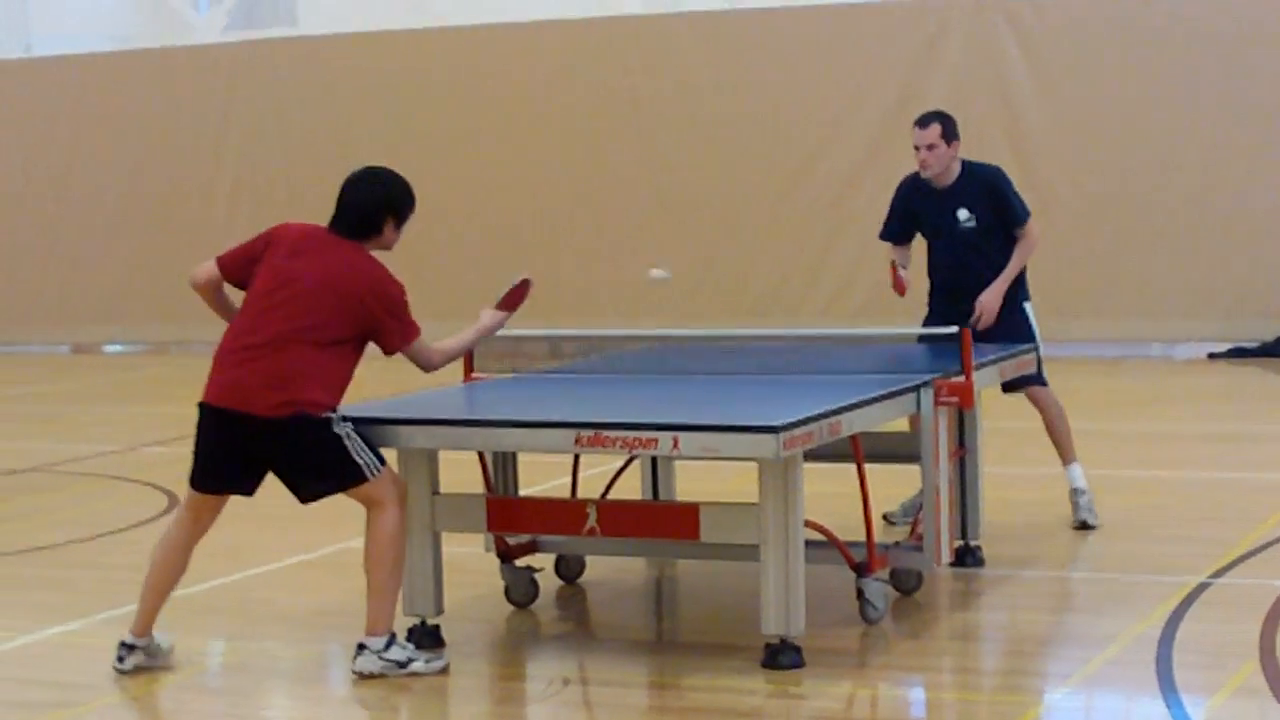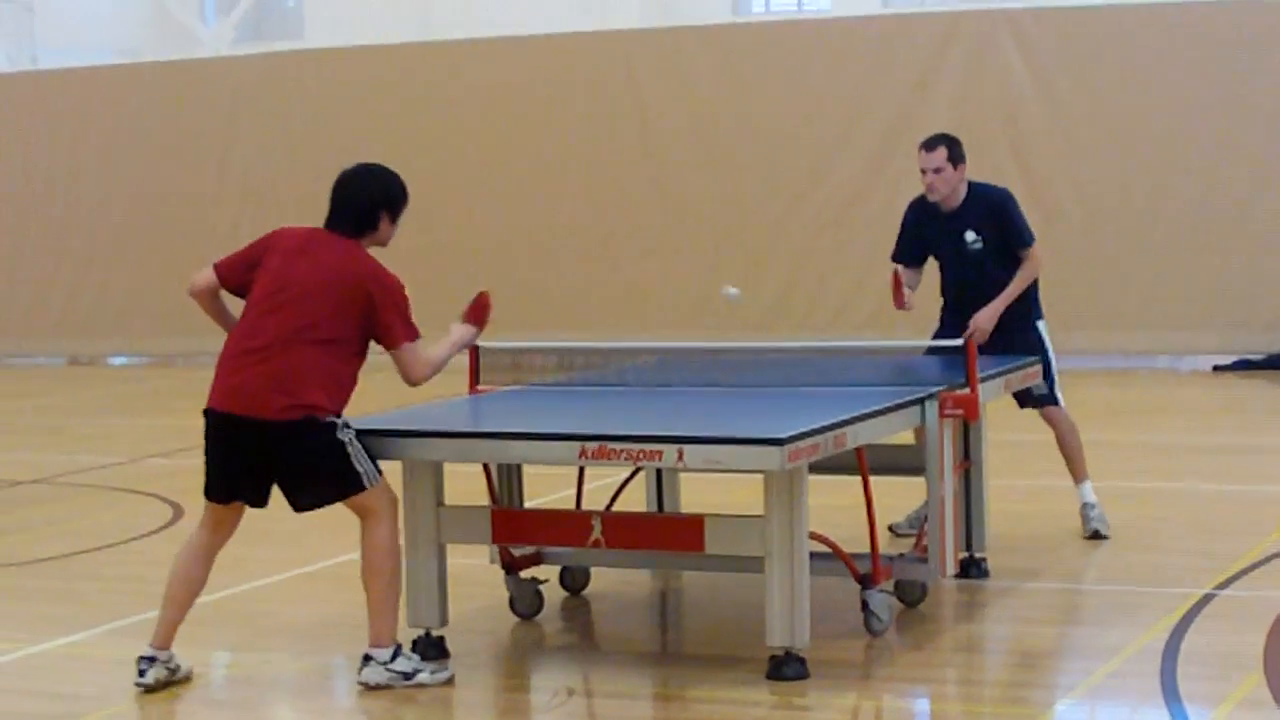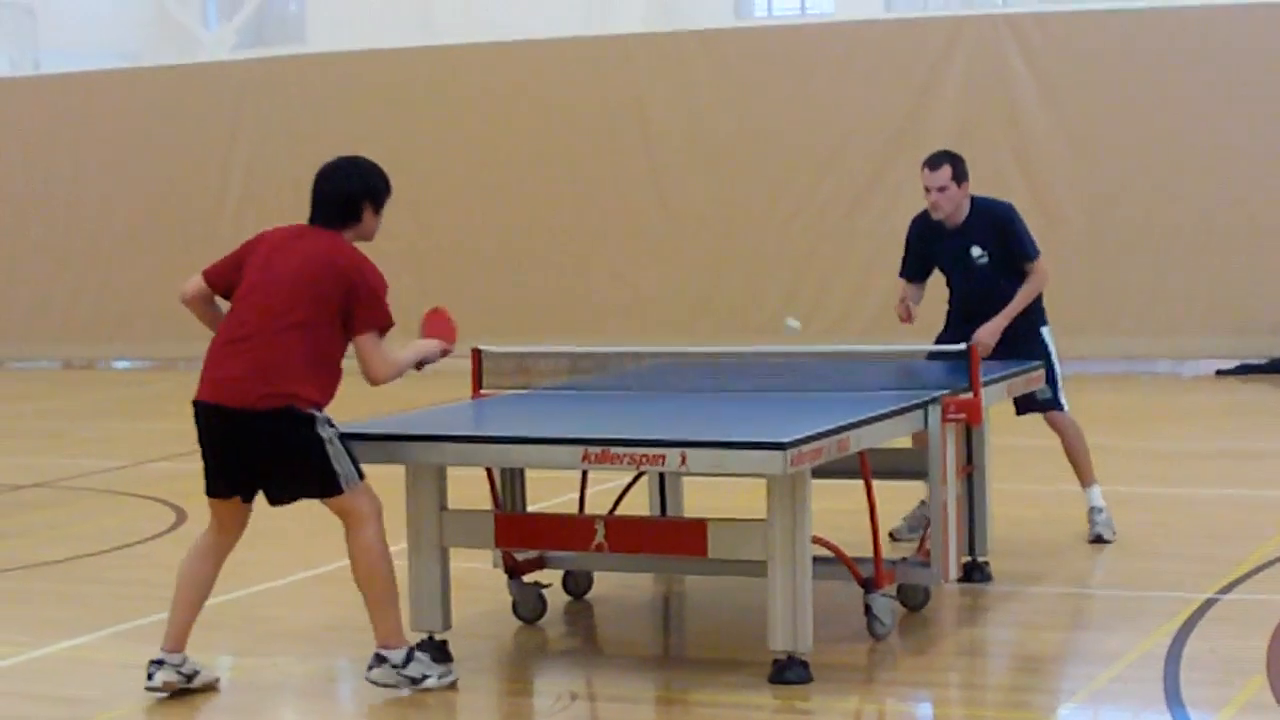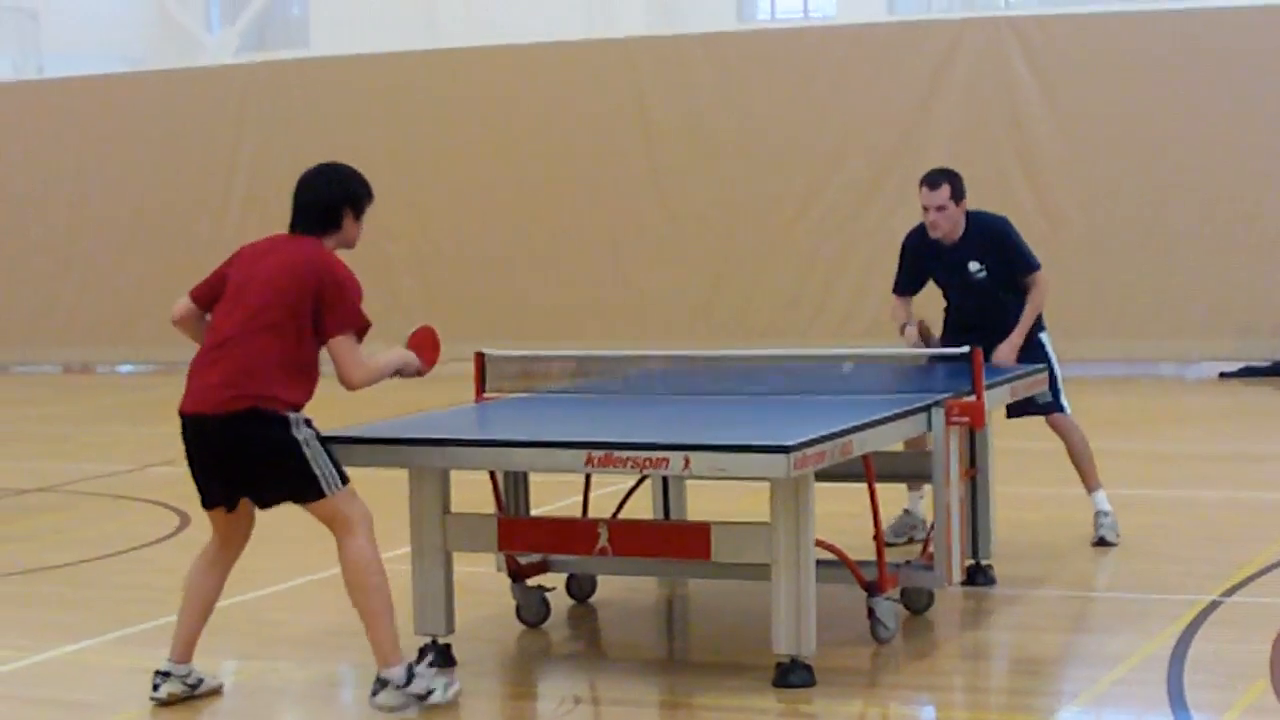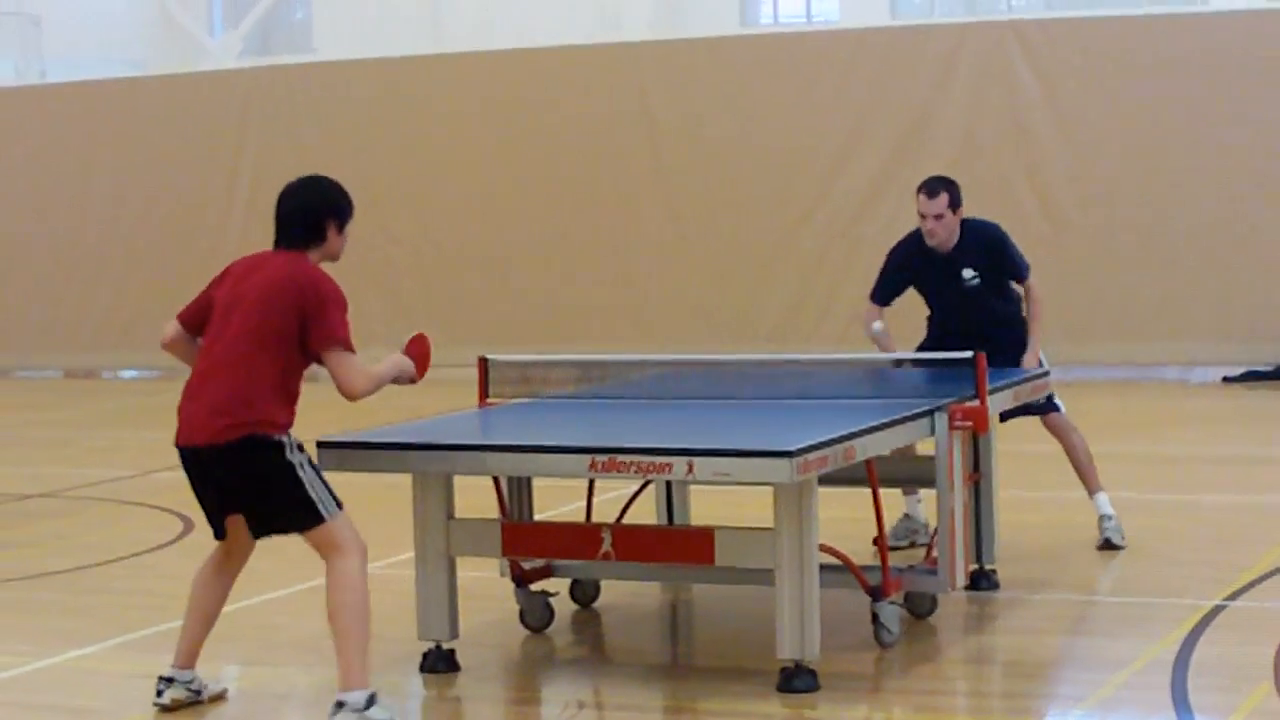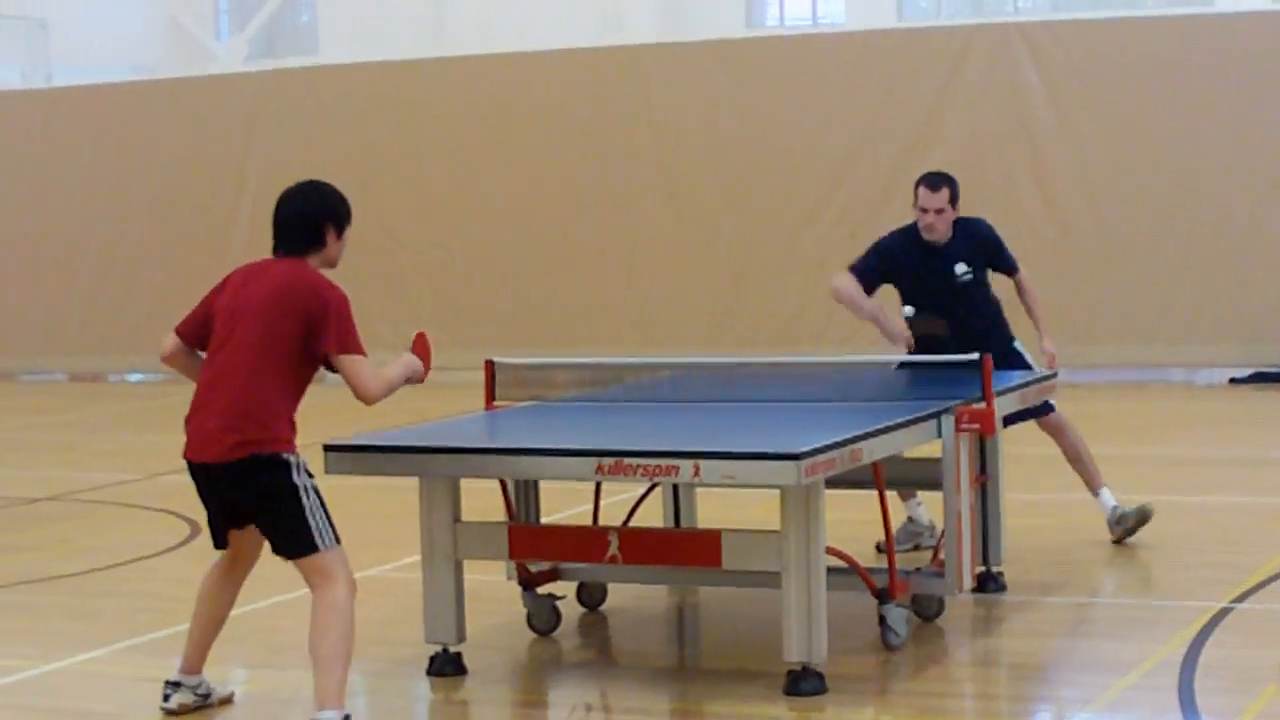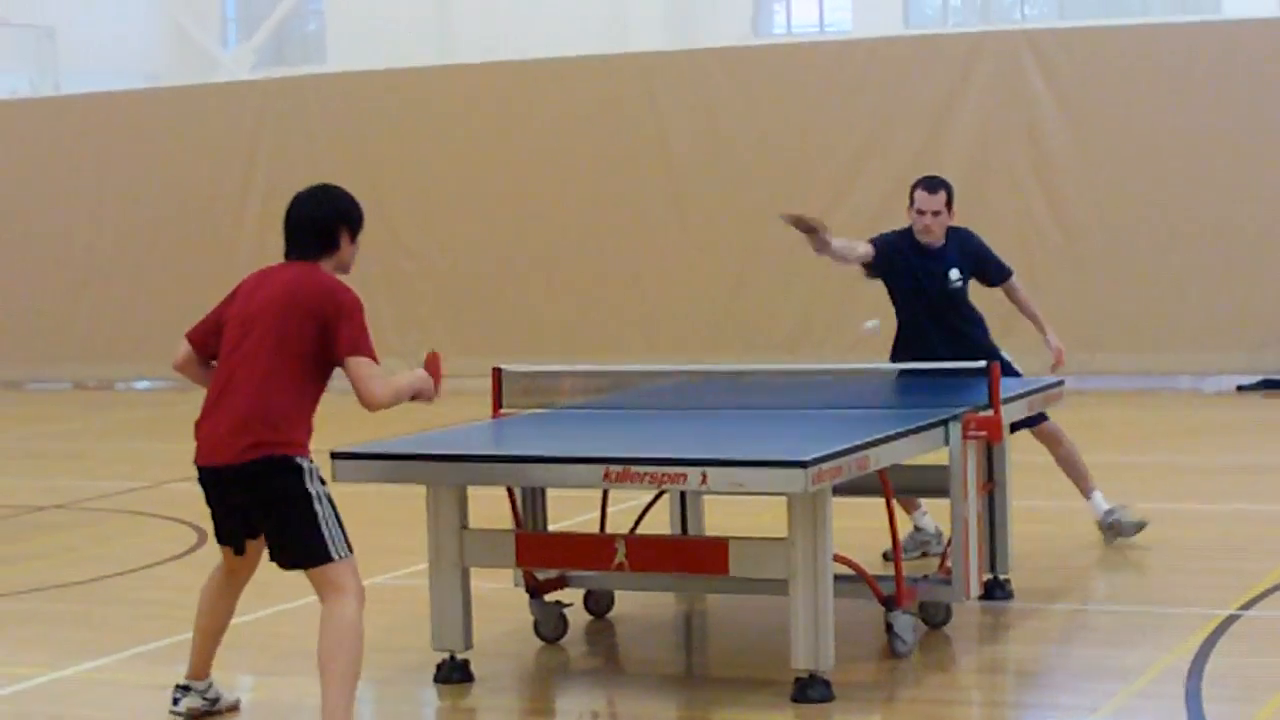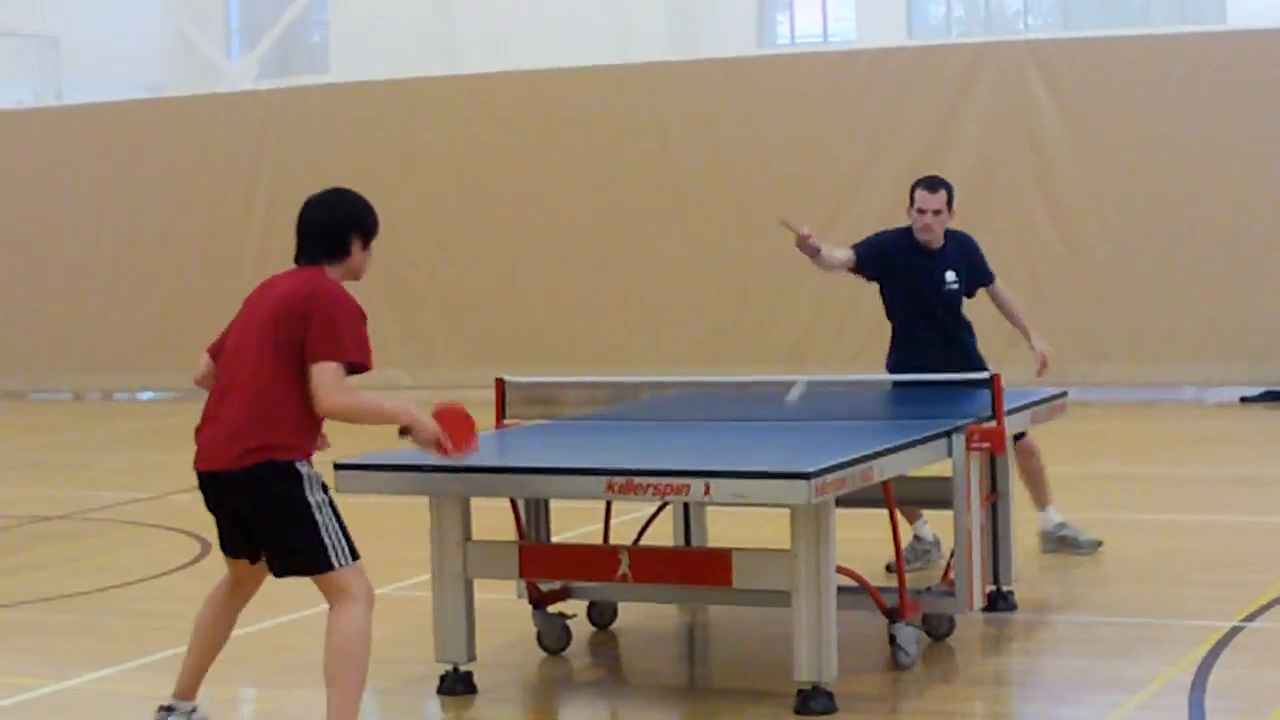
dt=0.1s
person 1, frame 1
left shoulder: (284, 237)
right shoulder: (378, 283)
left elbow: (203, 278)
right elbow: (430, 359)
right wrist: (481, 328)
left hip: (224, 399)
right hip: (296, 410)
left knee: (194, 515)
right knee: (387, 498)
left ankle: (136, 642)
right ankle: (377, 643)
person 1, frame 2
left shoulder: (281, 242)
right shoulder: (378, 281)
left elbow: (201, 287)
right elbow: (416, 372)
right wrist: (459, 337)
left hip: (229, 405)
right hip: (298, 414)
left knee: (215, 528)
right knee: (380, 509)
left ankle: (155, 658)
right ankle: (383, 655)
person 1, frame 3
left shoulder: (268, 242)
right shoulder: (358, 272)
left elbow: (193, 296)
right elbow: (377, 372)
right wrist: (419, 349)
left hip: (215, 400)
right hip: (280, 407)
left knee: (225, 524)
right knee: (363, 514)
left ankle: (169, 661)
right ankle: (392, 656)
person 1, frame 4
left shoulder: (253, 252)
right shoulder: (333, 274)
left elbow: (183, 315)
right elbow: (354, 374)
right wrist: (397, 358)
left hip: (200, 410)
right hip: (259, 411)
left knee: (228, 537)
right knee: (353, 523)
left ankle: (175, 672)
right ankle: (394, 673)
person 1, frame 5
left shoulder: (238, 271)
right shoulder: (318, 288)
left elbow: (172, 337)
right elbow: (352, 384)
right wrist: (393, 366)
left hip: (195, 435)
right hip: (253, 435)
left knee: (233, 548)
right knee: (346, 550)
person 1, frame 6
left shoulder: (237, 280)
right shoulder: (322, 294)
left elbow: (172, 350)
right elbow: (368, 388)
right wrist: (405, 366)
left hip: (203, 447)
right hip: (259, 451)
left knee: (238, 554)
right knee: (333, 582)
person 1, frame 7
left shoulder: (251, 287)
right shoulder: (336, 295)
left elbow: (184, 359)
right elbow: (373, 394)
right wrist: (414, 380)
left hip: (215, 454)
right hip: (271, 456)
left knee: (236, 562)
right knee: (342, 589)
person 1, frame 8
left shoulder: (268, 292)
right shoulder: (333, 301)
left elbow: (207, 374)
right elbow: (332, 400)
right wrist: (409, 415)
left hip: (215, 459)
right hip: (270, 461)
left knee: (242, 577)
right knee: (351, 594)
person 2, frame 1
left shoulder: (989, 180)
right shoulder: (910, 192)
left elbow: (1029, 236)
right elbow: (898, 244)
left wrist: (996, 291)
right wrist: (899, 268)
left hip: (1003, 300)
right hip: (948, 305)
left knee: (1038, 391)
left ankle: (1078, 485)
person 2, frame 2
left shoulder: (996, 202)
right shoulder: (919, 213)
left elbow: (1032, 259)
right elbow: (911, 267)
left wrist: (994, 309)
right wrist: (906, 289)
left hip: (1014, 318)
right hip: (959, 321)
left knee: (1051, 410)
left ankle: (1088, 501)
person 2, frame 3
left shoulder: (998, 216)
right shoulder: (922, 229)
left elbow: (1037, 273)
right elbow: (911, 283)
left wrist: (998, 325)
right wrist: (907, 305)
left hip: (1020, 326)
right hip: (962, 329)
left knee: (1056, 415)
left ankle: (1096, 505)
right ankle: (928, 507)
person 2, frame 4
left shoulder: (995, 230)
right shoulder: (917, 243)
left elbow: (1039, 285)
right elbow: (902, 298)
left wrist: (1013, 342)
right wrist: (907, 327)
left hip: (1017, 335)
right hip: (959, 336)
left knee: (1059, 418)
left ankle: (1102, 509)
right ankle: (915, 513)
person 2, frame 5
left shoulder: (988, 238)
right shoulder: (906, 253)
left elbow: (1030, 288)
right elbow: (873, 308)
left wrist: (1034, 350)
right wrist: (883, 337)
left hip: (1008, 341)
right hip: (948, 345)
left knee: (1056, 419)
left ankle: (1105, 514)
right ankle: (914, 518)
person 2, frame 6
left shoulder: (978, 234)
right shoulder: (896, 247)
left elbow: (1019, 277)
right elbow: (842, 284)
left wrist: (1043, 335)
right wrist: (881, 319)
left hip: (992, 344)
right hip: (933, 351)
left knee: (1052, 418)
left ankle: (1111, 509)
right ankle: (919, 521)
person 2, frame 7
left shoulder: (967, 244)
right shoulder: (893, 247)
left elbow: (1009, 283)
right elbow: (857, 252)
left wrist: (1047, 333)
right wrist: (825, 242)
left hip: (977, 355)
right hip: (919, 363)
left knee: (1043, 426)
left ankle: (1102, 511)
right ankle: (925, 527)
person 2, frame 8
left shoulder: (963, 246)
right shoulder: (887, 246)
left elbow: (992, 287)
right elbow: (840, 259)
left wrist: (1031, 336)
right wrist: (813, 250)
left hip: (964, 363)
right hip: (911, 372)
left knee: (1022, 441)
left ankle: (1052, 526)
right ankle: (924, 537)
